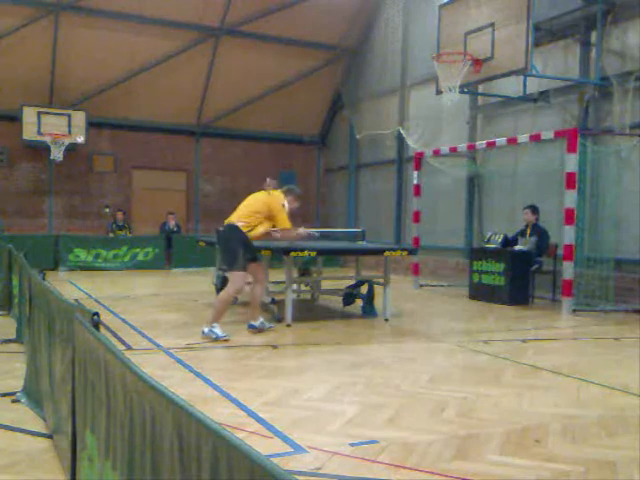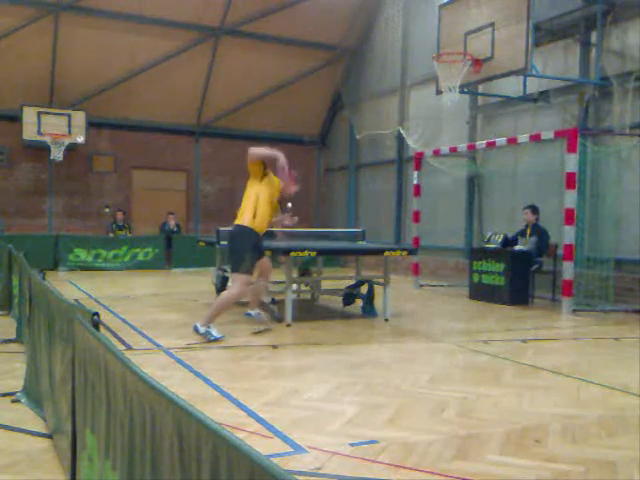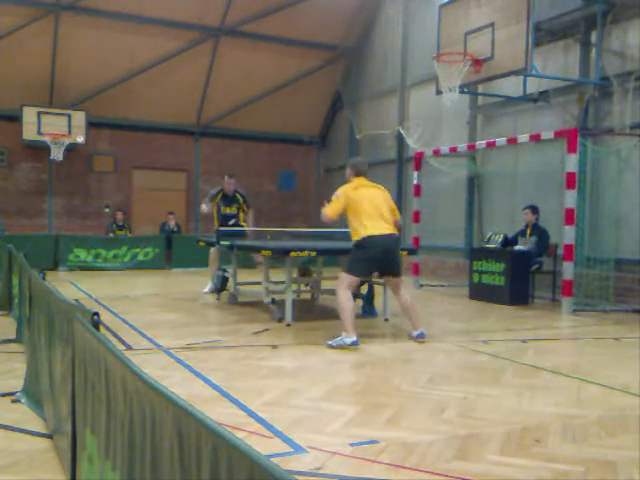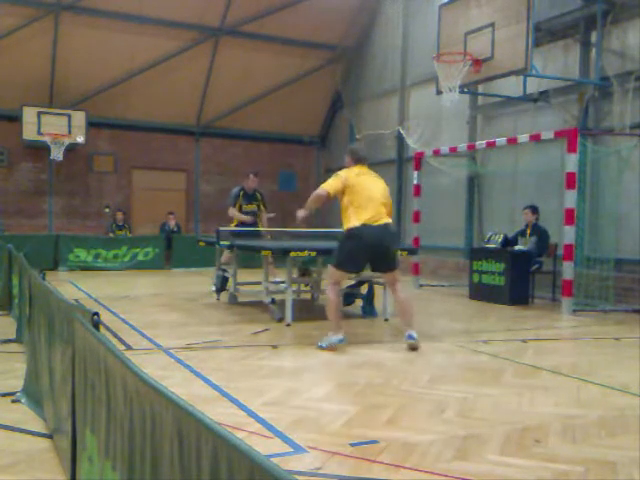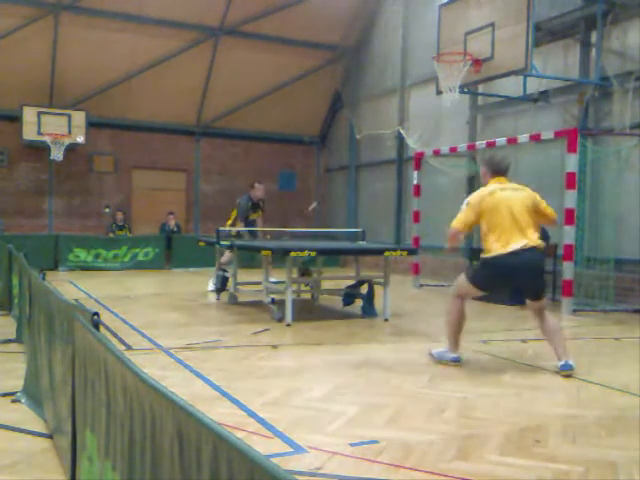
dt=1s
person 1, frame 1
left shoulder: (269, 197)
right shoulder: (280, 201)
right elbow: (287, 233)
left wrist: (279, 235)
right wrist: (300, 234)
left hip: (240, 237)
right hip: (233, 236)
left knee: (260, 276)
right knee: (237, 284)
left ankle: (255, 321)
right ankle: (211, 327)
person 1, frame 2
left shoulder: (274, 193)
right shoulder: (263, 177)
right elbow: (252, 152)
right wrist: (277, 156)
left hip: (252, 237)
right hip: (244, 234)
left knee: (266, 271)
right knee: (240, 288)
left ankle: (253, 310)
right ankle: (204, 325)
person 1, frame 3
left shoulder: (346, 190)
right shoulder: (381, 190)
left elbow: (328, 217)
right elbow: (398, 221)
left wrist: (324, 211)
left hip: (368, 243)
right hip: (390, 241)
left knee: (343, 288)
right knee: (399, 288)
left ankle: (349, 337)
right ankle: (417, 331)
person 1, frame 4
left shoulder: (346, 175)
right shoulder: (379, 181)
left elbow: (321, 194)
left wrist: (305, 211)
left hip: (359, 235)
right hip: (384, 232)
left knee: (332, 282)
right knee: (395, 285)
left ankle: (336, 334)
right ankle: (410, 334)
person 1, frame 5
left shoulder: (479, 197)
right shoulder: (526, 193)
left elbow: (454, 234)
right elbow: (552, 219)
left wrist: (451, 245)
left hip: (498, 261)
right hip: (532, 259)
left knee: (457, 294)
right knee: (540, 311)
left ankle: (452, 352)
right ankle: (564, 362)
